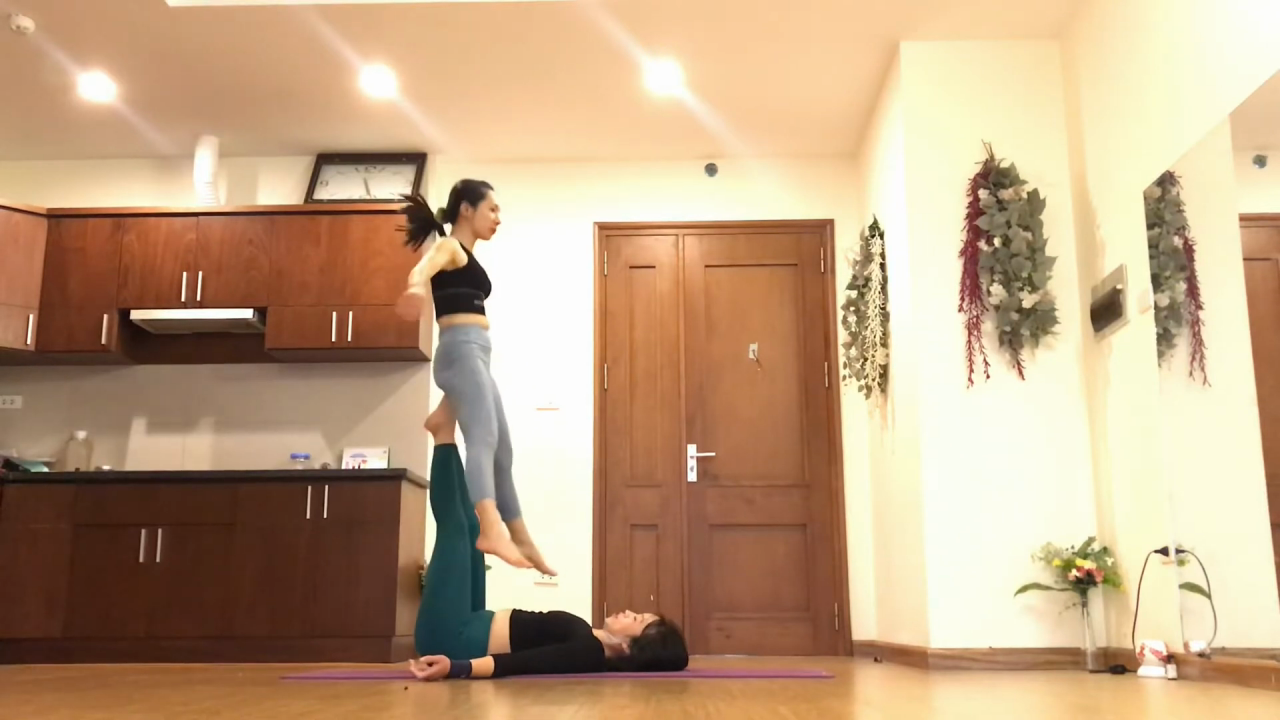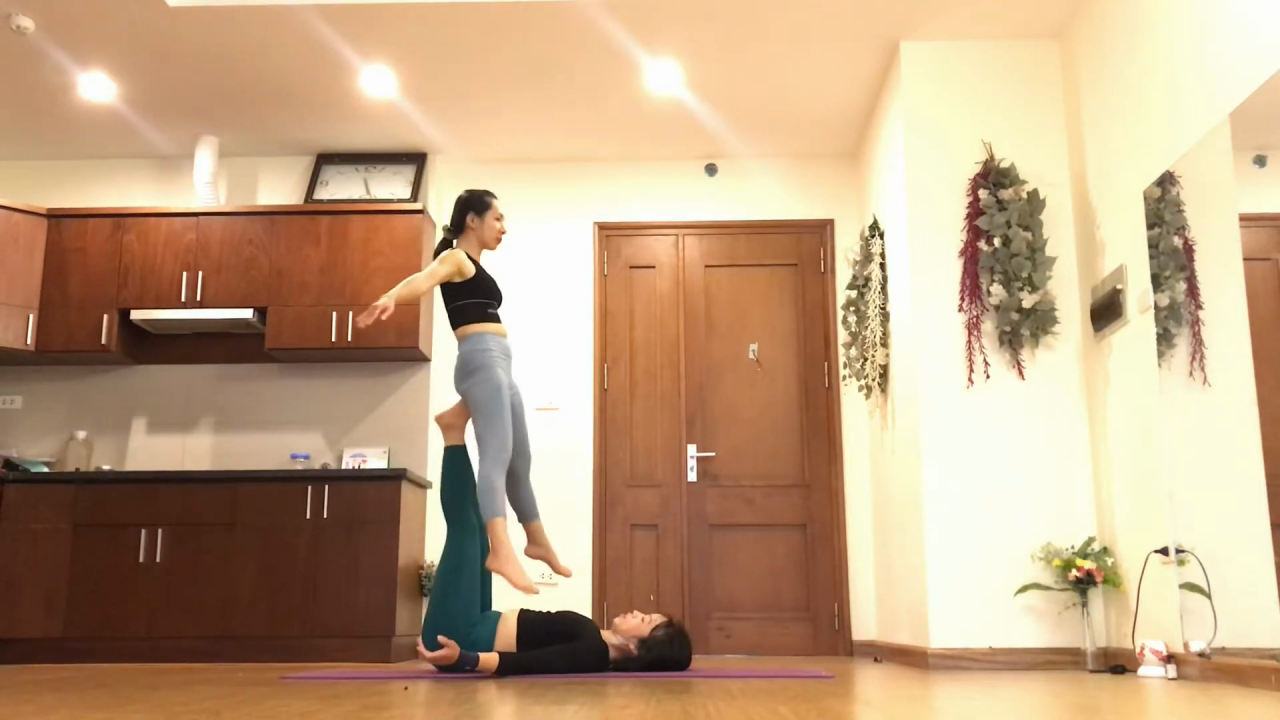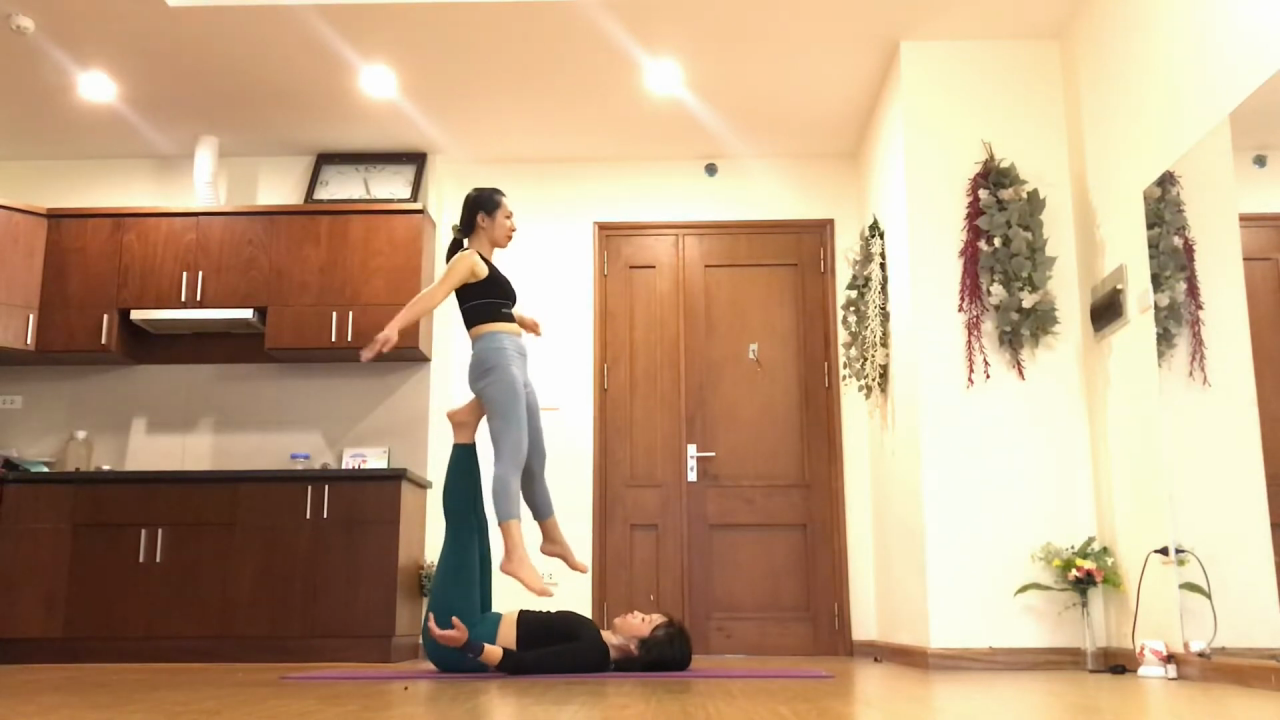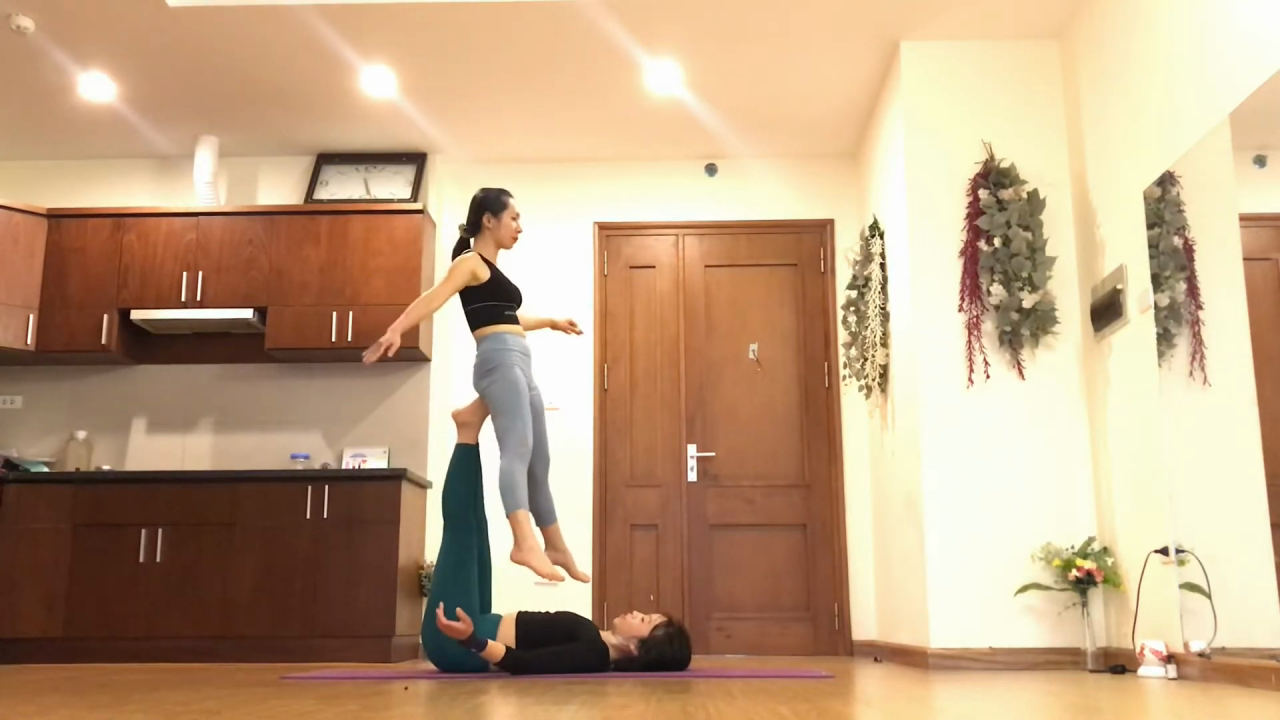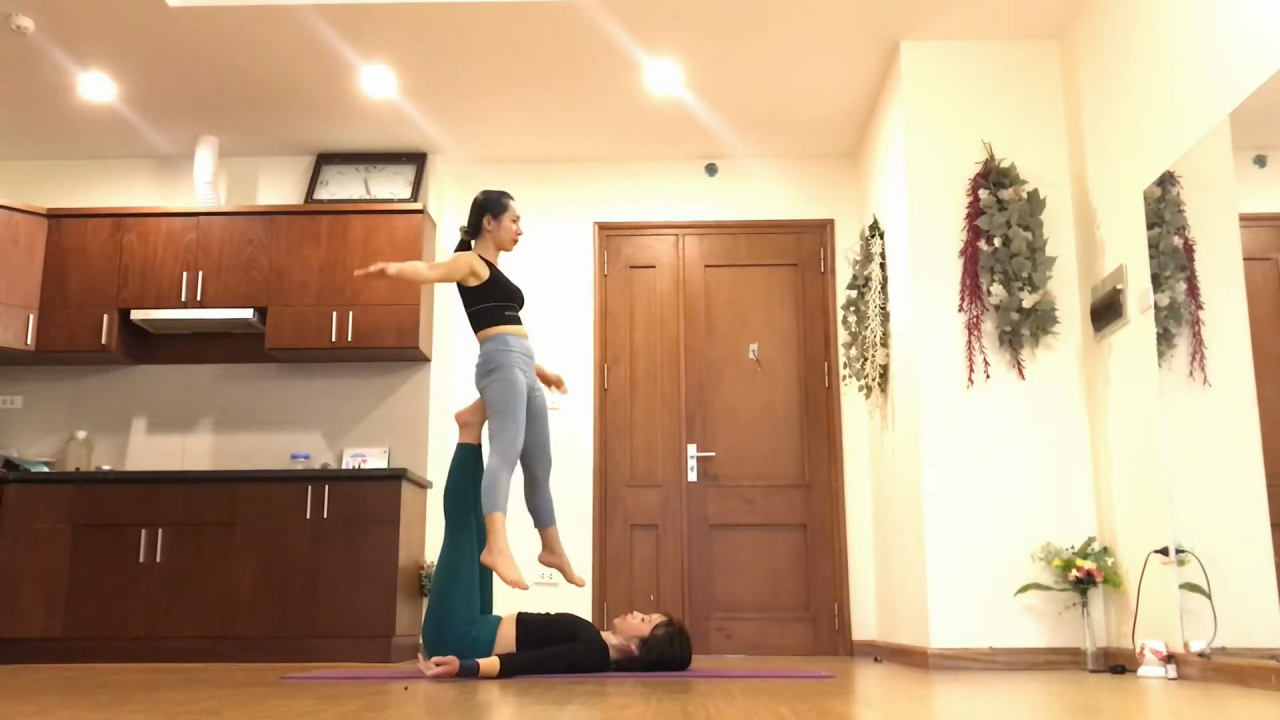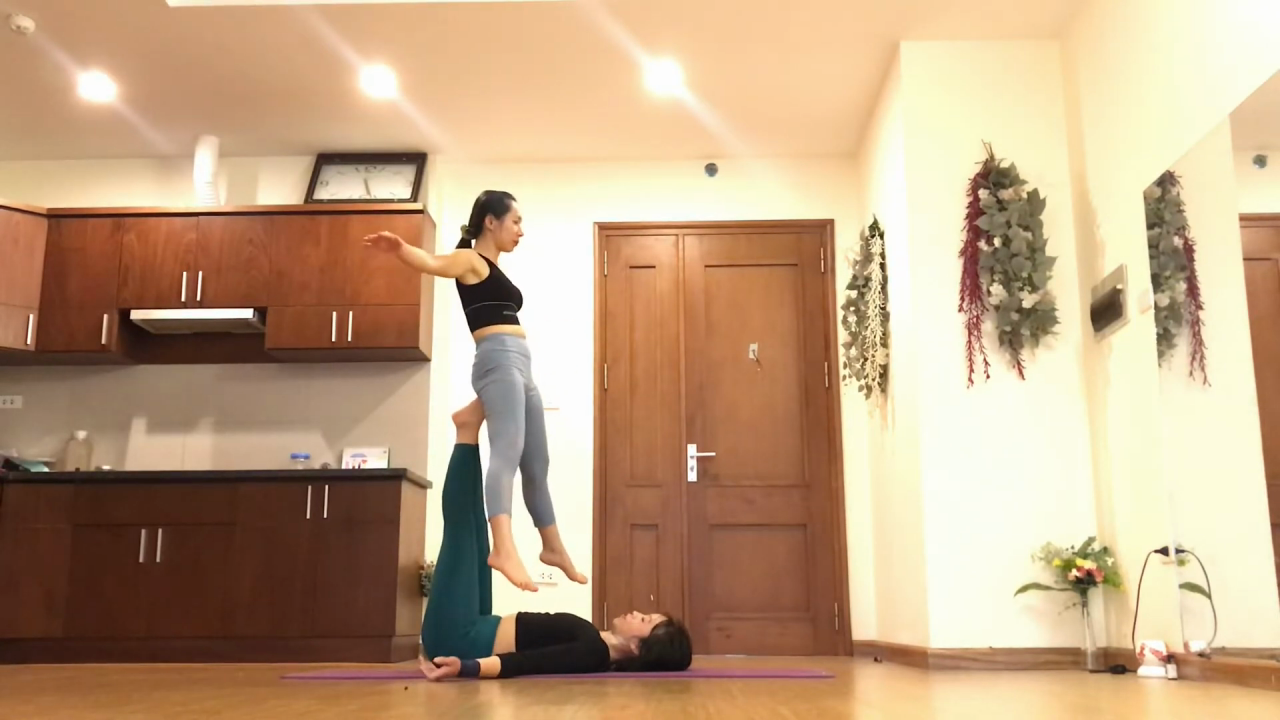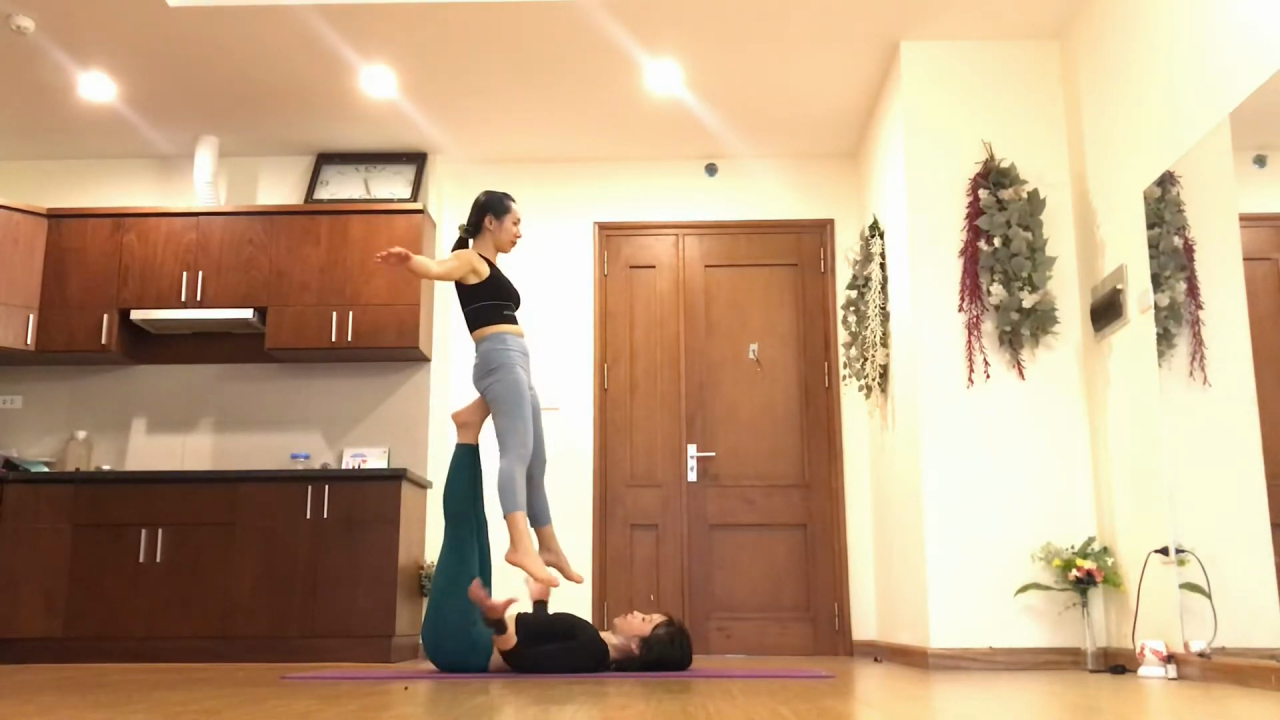
dt=0.4s
person 1, frame 1
left shoulder: (466, 256)
right shoulder: (448, 247)
right elbow: (422, 270)
right wrist: (416, 287)
left hip: (474, 355)
right hip: (461, 351)
left knee: (501, 453)
right knee: (484, 439)
left ankle: (521, 540)
right ankle: (492, 531)
person 1, frame 2
left shoulder: (474, 267)
right shoulder: (456, 258)
right elbow: (421, 279)
right wrist: (389, 298)
left hip: (497, 366)
right hip: (482, 360)
left knee: (519, 460)
right knee: (497, 455)
left ankle: (537, 541)
right ankle: (501, 550)
person 1, frame 3
left shoulder: (486, 267)
right shoulder: (468, 259)
right elbow: (431, 295)
left wrist: (519, 319)
right wrist: (394, 327)
left hip: (512, 362)
right hip: (496, 358)
left knee: (534, 460)
right knee: (512, 455)
left ankle: (553, 538)
right ankle: (515, 553)
person 1, frame 4
left shoulder: (492, 271)
right shoulder: (470, 262)
right elbow: (433, 298)
left wrist: (549, 322)
right wrist: (395, 329)
left hip: (518, 364)
right hip: (500, 361)
left knee: (538, 462)
right knee: (518, 450)
left ankle: (554, 546)
right ankle: (525, 543)
person 1, frame 5
left shoulder: (495, 273)
right shoulder: (471, 262)
right elbow: (428, 270)
left wrist: (541, 370)
right wrist: (393, 267)
left hip: (520, 368)
right hip: (502, 363)
left knee: (539, 465)
right knee: (507, 450)
left ankle: (552, 548)
right ankle: (497, 545)
person 1, frame 6
left shoulder: (493, 272)
right shoulder: (471, 260)
right elbow: (430, 262)
right wrist: (399, 247)
left hip: (519, 366)
right hip: (499, 362)
left knee: (537, 464)
right knee: (508, 450)
left ankle: (553, 546)
right ankle: (503, 547)
person 1, frame 7
left shoulder: (491, 270)
right shoulder: (470, 261)
right elbow: (435, 269)
left wrist: (487, 396)
right wrist: (409, 260)
left hip: (515, 364)
right hip: (500, 360)
left knee: (535, 462)
right knee: (518, 450)
left ankle: (548, 546)
right ankle: (520, 544)
person 2, frame 1
left shoulder: (588, 653)
right shoulder: (588, 642)
left elbow: (517, 665)
left wrist: (455, 667)
left hip: (452, 642)
right hip: (466, 634)
left knee: (455, 528)
left ankle: (445, 434)
right ankle: (445, 432)
person 2, frame 2
left shoulder: (594, 653)
right shoulder: (595, 641)
left elbow: (520, 664)
left wrist: (463, 658)
left hip: (460, 641)
right hip: (473, 636)
left knee: (464, 530)
left ankle: (454, 432)
person 2, frame 3
left shoulder: (594, 654)
right shoulder: (595, 642)
left elbow: (521, 663)
left wrist: (468, 644)
left hip: (454, 642)
right hip: (474, 632)
left knee: (463, 530)
left ankle: (465, 430)
person 2, frame 4
left shoulder: (594, 655)
right shoulder: (594, 643)
left elbow: (521, 663)
left wrist: (471, 640)
left hip: (454, 647)
right hip: (474, 632)
left knee: (461, 532)
left ankle: (468, 431)
person 2, frame 5
left shoulder: (594, 654)
right shoulder: (596, 644)
left elbow: (518, 665)
left wrist: (462, 666)
left hip: (458, 641)
right hip: (471, 636)
left knee: (461, 531)
left ankle: (471, 430)
person 2, frame 6
left shoulder: (594, 654)
right shoulder: (594, 644)
left elbow: (520, 664)
left wrist: (464, 667)
left hip: (457, 640)
right hip: (472, 636)
left knee: (461, 533)
left ankle: (468, 430)
person 2, frame 7
left shoulder: (592, 652)
right shoulder: (594, 644)
left elbow: (519, 658)
left wrist: (495, 620)
right wrist: (540, 599)
left hip: (456, 643)
right hip: (471, 630)
left knee: (461, 534)
left ankle: (468, 430)
right ankle: (470, 428)
